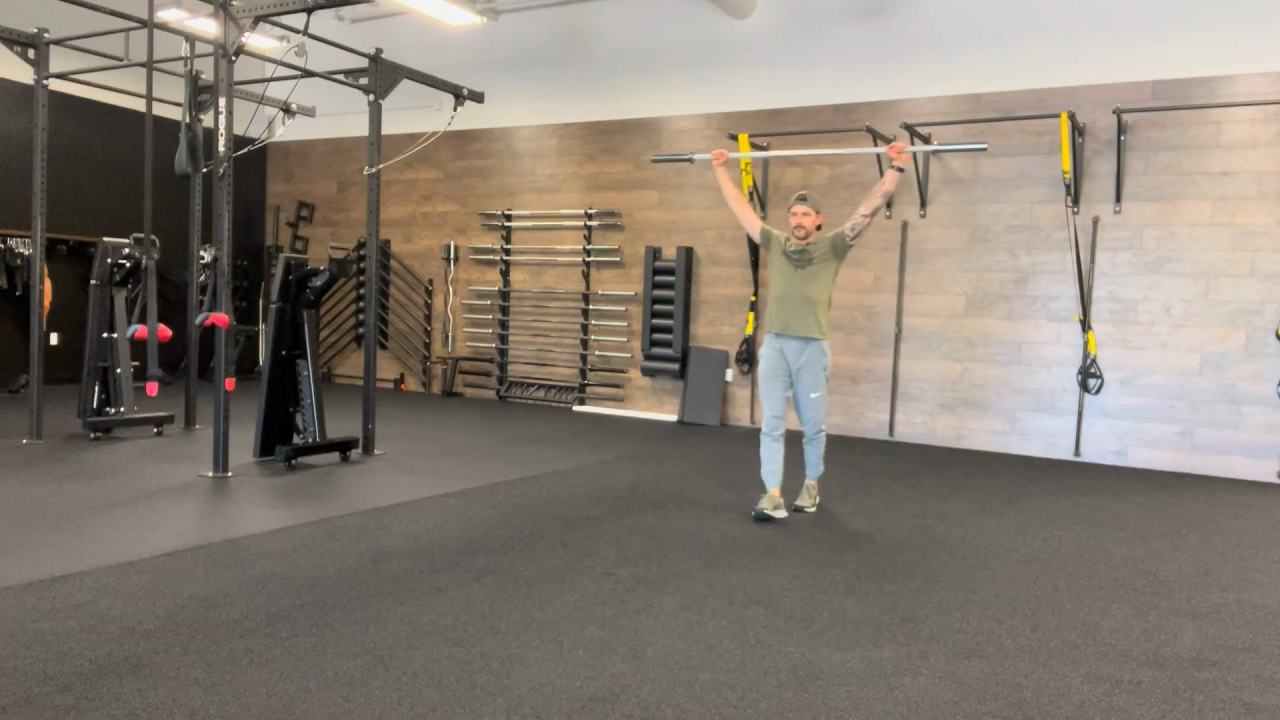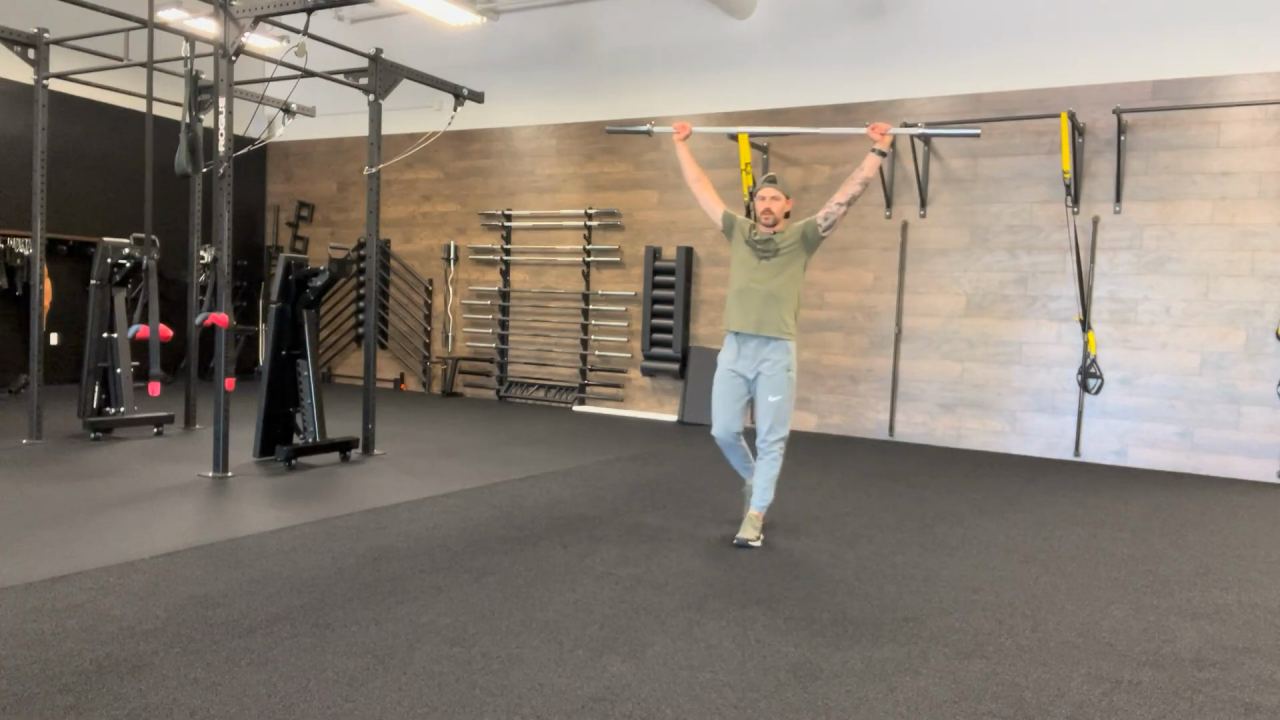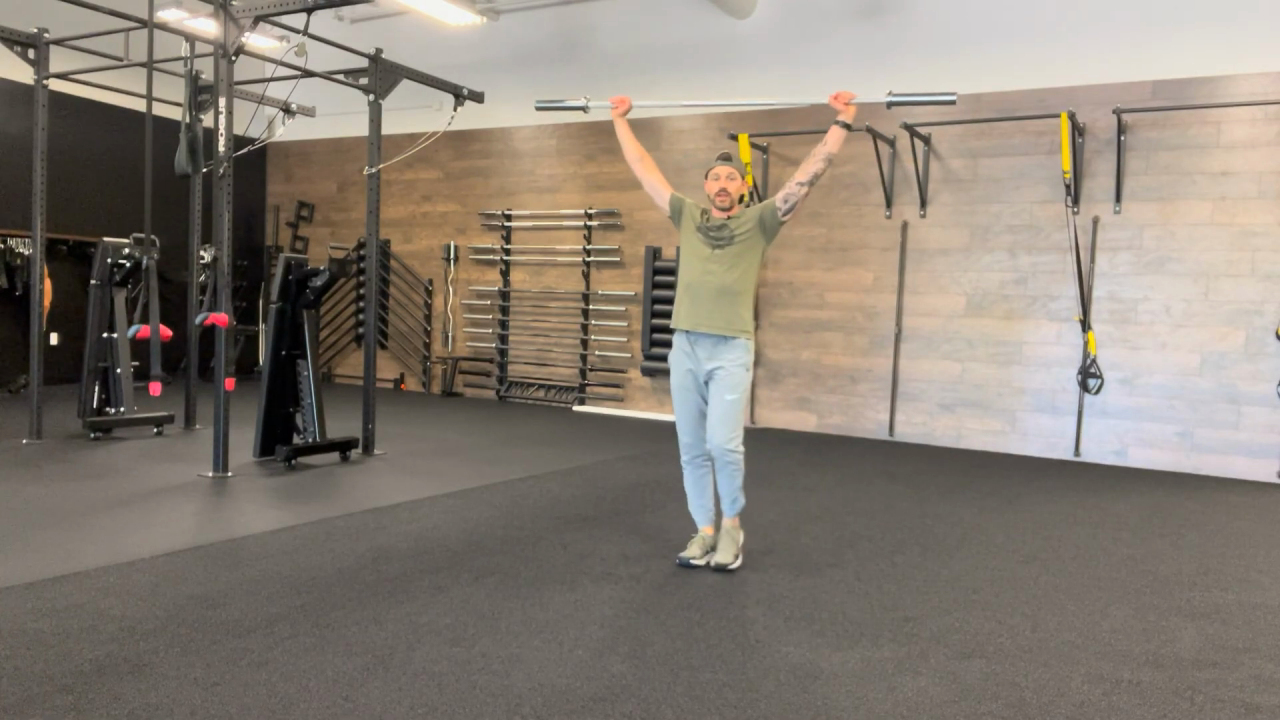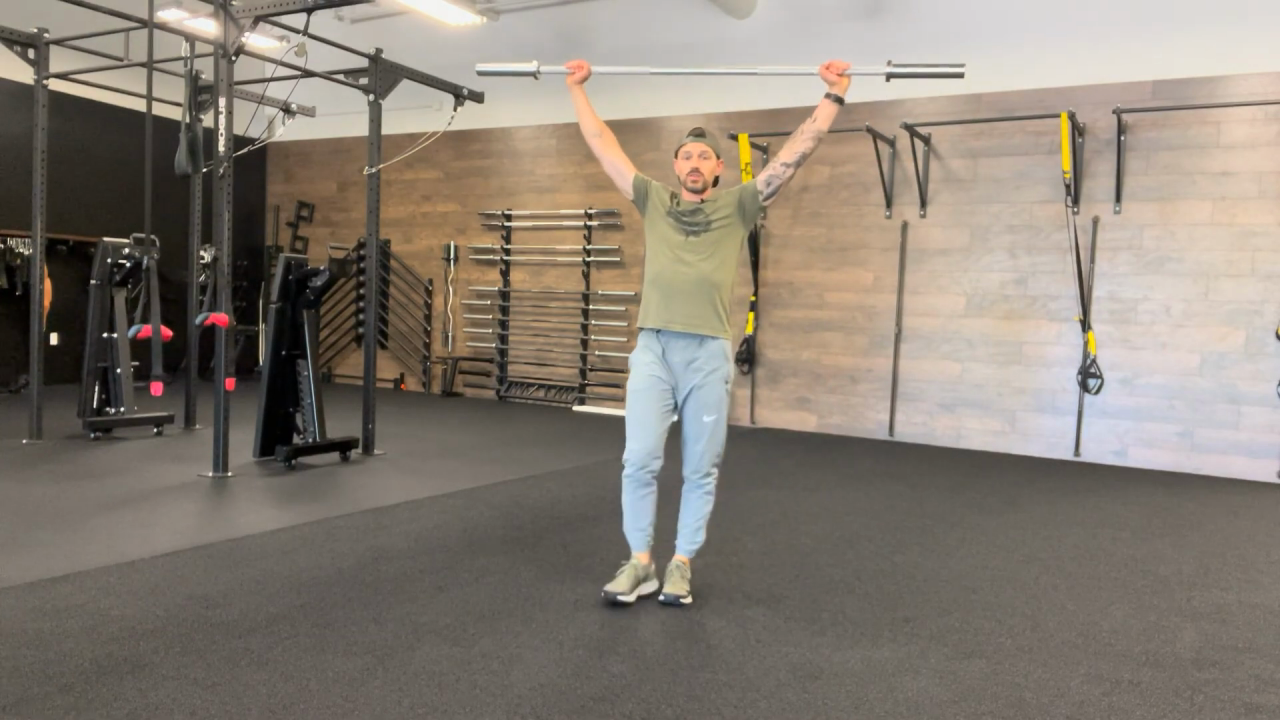
dt=1s
person 1, frame 1
left shoulder: (832, 246)
right shoulder: (774, 243)
left elbow: (870, 208)
right elbow: (740, 207)
left wrist: (896, 166)
right wrist: (721, 168)
left hip: (811, 347)
right hip: (773, 345)
left knee: (813, 426)
right knee: (772, 424)
left ankle: (811, 484)
right ankle: (773, 495)
person 1, frame 2
left shoulder: (802, 236)
right shoulder: (737, 230)
left elbow: (847, 194)
right elbow: (700, 187)
left wrist: (878, 150)
right wrist: (681, 143)
left hip: (775, 350)
right hip: (733, 345)
left knee: (770, 439)
right knee: (723, 431)
left ankle: (755, 515)
right ankle: (756, 480)
person 1, frame 3
left shoulder: (759, 222)
right shoulder: (686, 216)
left elbow: (808, 174)
right elbow: (643, 170)
left wrist: (842, 121)
right wrist: (620, 120)
left hip: (731, 349)
right hip: (685, 347)
left knee: (723, 443)
right knee: (692, 450)
left ankle: (732, 524)
right ankle: (706, 532)
person 1, frame 4
left shoulder: (738, 205)
right shoulder: (653, 200)
left elbow: (796, 152)
right elbow: (603, 145)
left wrist: (834, 94)
right wrist: (577, 89)
left hip: (708, 352)
right hip: (652, 348)
left knee: (700, 470)
right knee: (639, 461)
left ankle: (681, 563)
right ankle: (640, 563)
